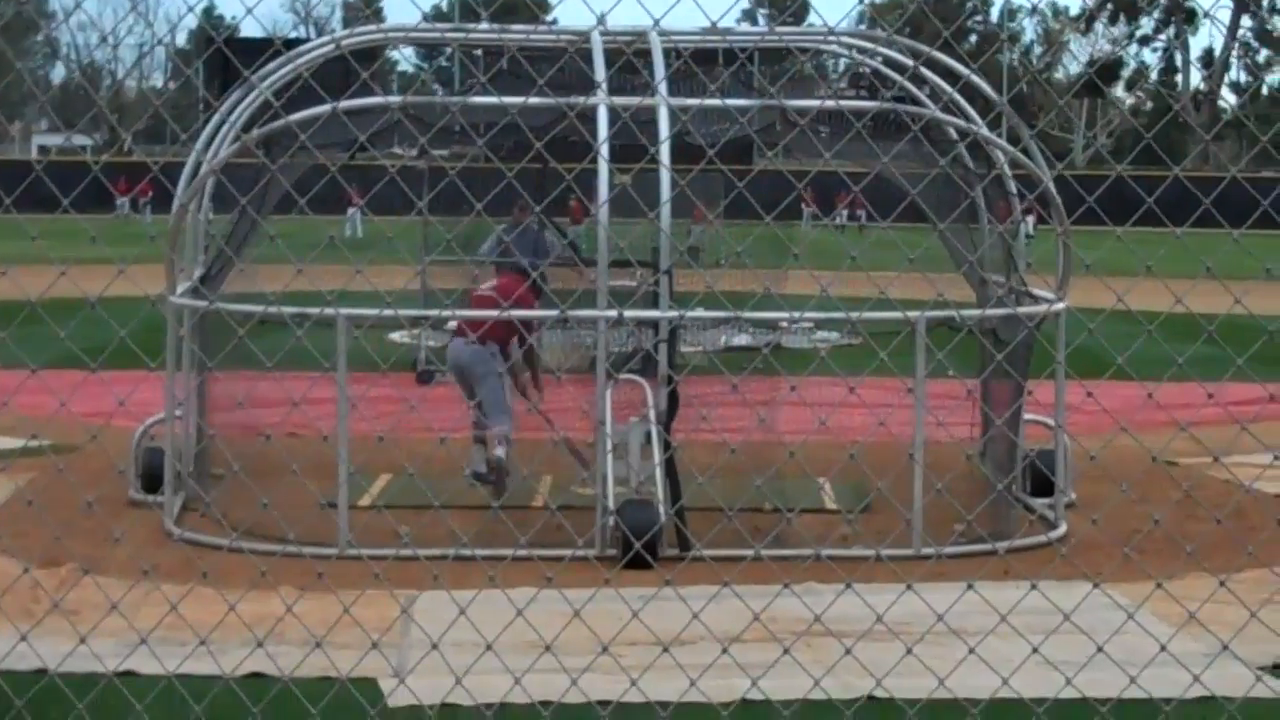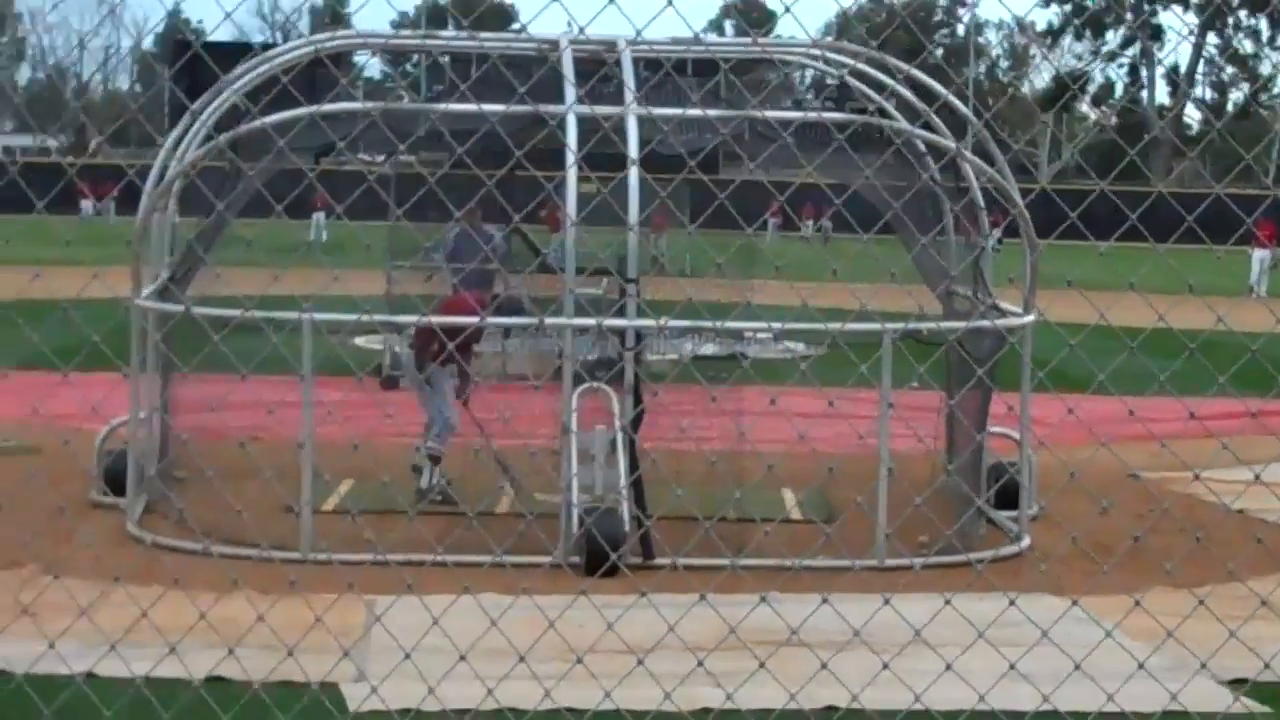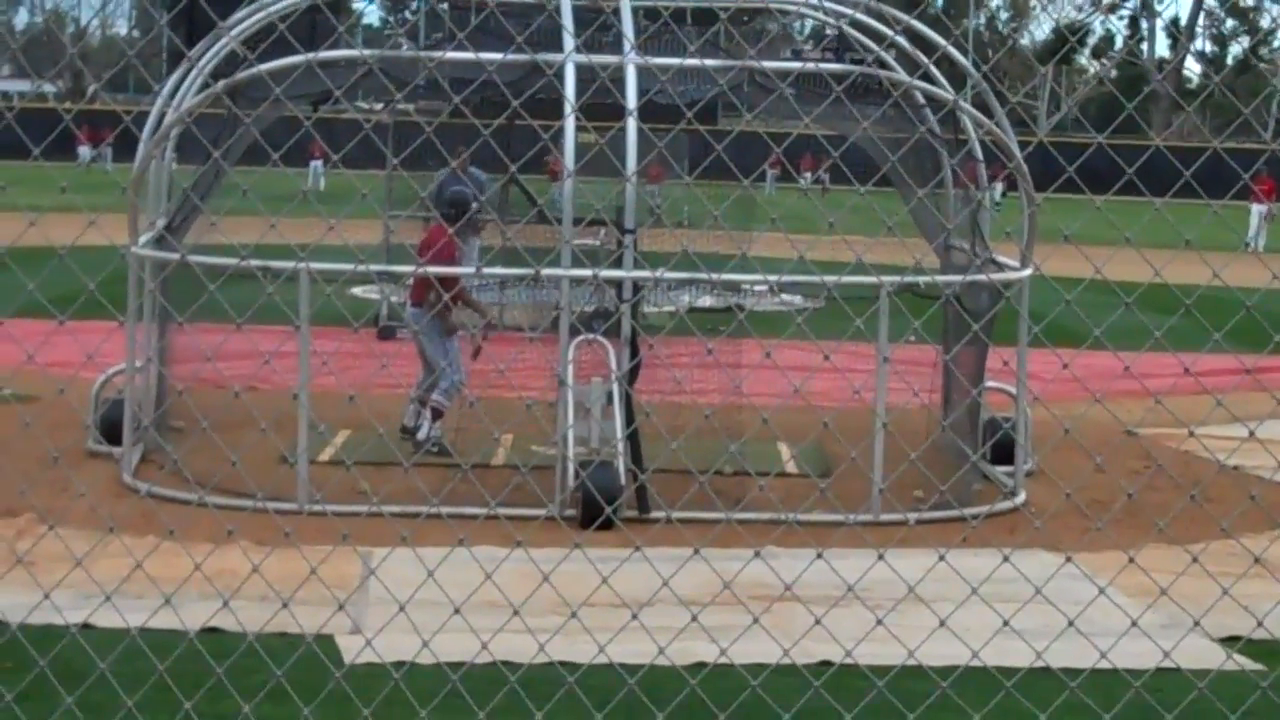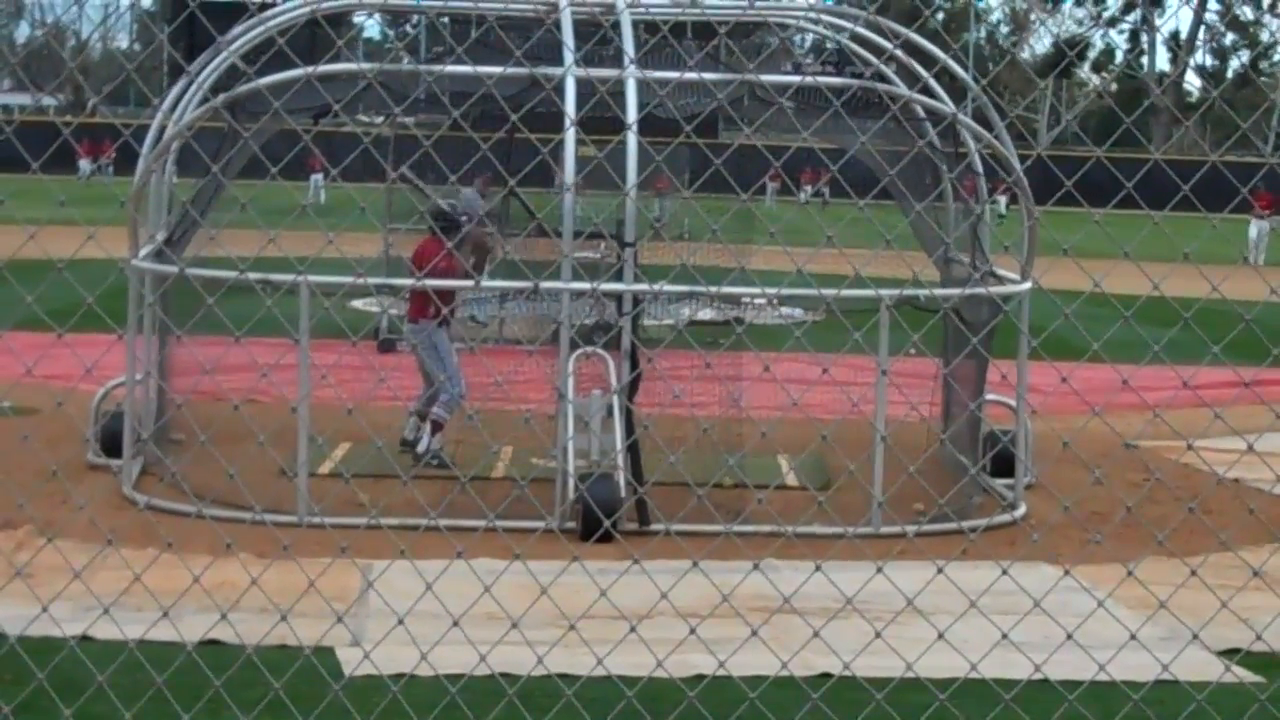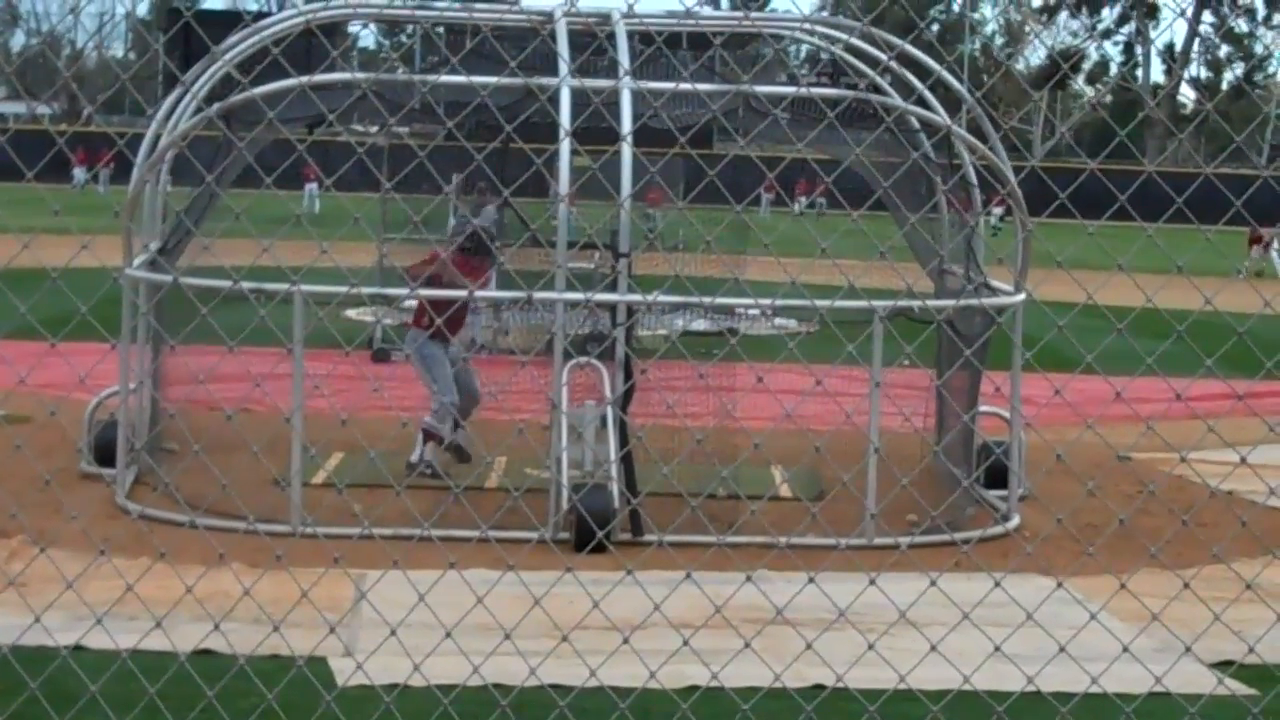
dt=1s
person 1, frame 1
left shoulder: (490, 285)
right shoulder: (522, 291)
right elbow: (526, 341)
left wrist: (516, 377)
right wrist: (535, 379)
left hip: (456, 347)
right hip: (480, 350)
left knee: (482, 410)
right knee: (500, 414)
left ankle: (480, 467)
right ankle: (498, 458)
person 1, frame 2
left shoulder: (481, 311)
right shoulder: (469, 307)
left elbow: (465, 347)
right elbow: (425, 330)
left wrist: (465, 382)
right wrist: (421, 370)
left hip: (439, 361)
right hip: (424, 361)
left knee: (440, 417)
right knee: (446, 420)
left ankle: (423, 464)
right ankle: (428, 485)
person 1, frame 3
left shoulder: (445, 236)
right shoulder: (441, 239)
left elbow: (452, 283)
right elbow: (430, 284)
left wrist: (479, 309)
right wrist: (445, 319)
left hip: (423, 313)
right hip: (428, 314)
left knee: (434, 372)
right knee: (454, 377)
left ankle: (411, 424)
right ankle: (427, 436)
person 1, frame 4
left shoulder: (442, 248)
right shoulder: (431, 249)
left elbow: (469, 275)
right elbow: (454, 277)
left wrist: (480, 253)
right wrist: (468, 246)
left hip: (427, 326)
right hip: (427, 328)
left knee: (435, 385)
right knee: (454, 390)
left ankle: (411, 436)
right ankle: (427, 449)
person 1, frame 5
left shoulder: (482, 268)
right shoulder: (442, 259)
left elbow: (471, 287)
right elbow: (410, 276)
left wrist: (450, 274)
right wrist: (440, 267)
left hip: (447, 341)
right hip: (425, 340)
left knee: (471, 395)
right knee: (447, 401)
left ankle: (454, 439)
right ankle: (418, 459)
